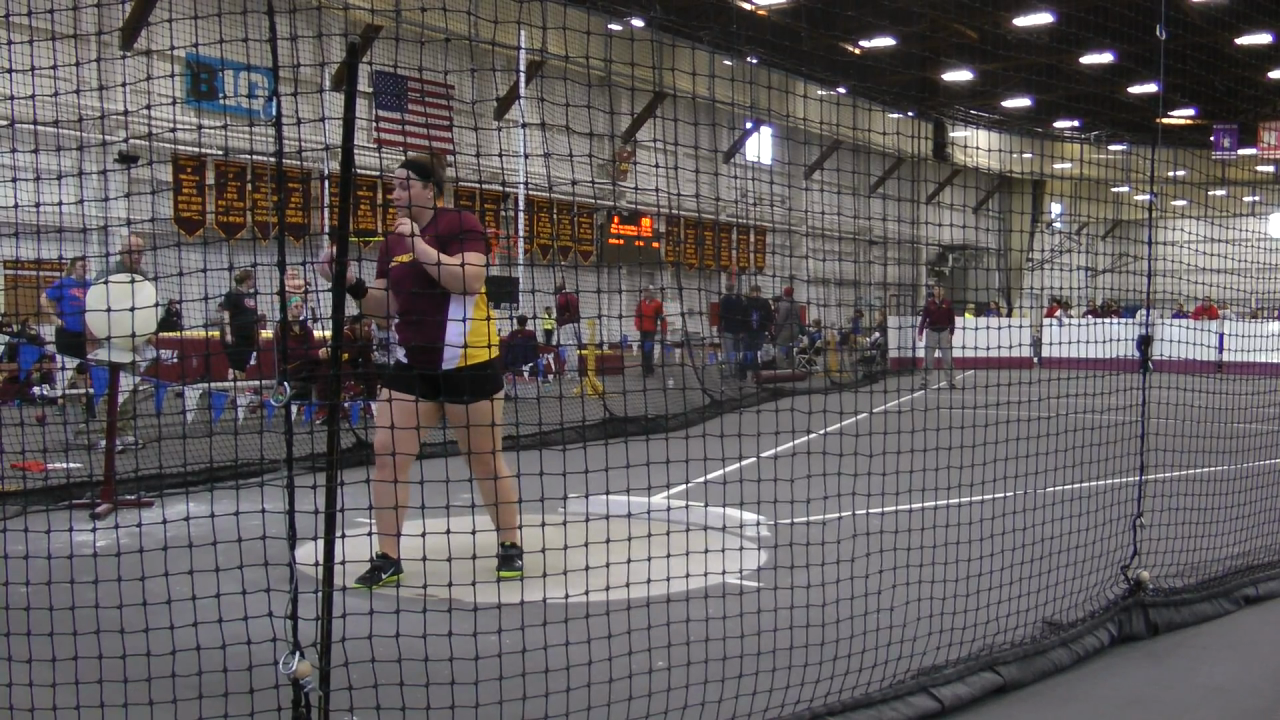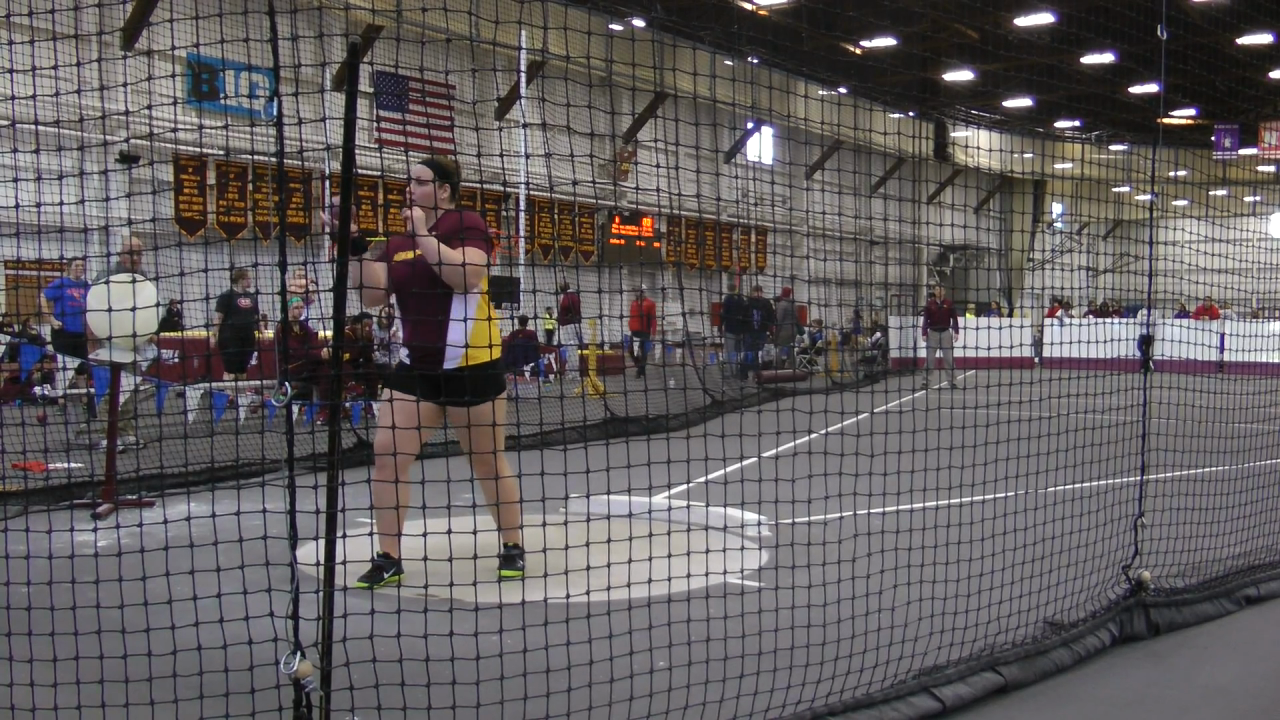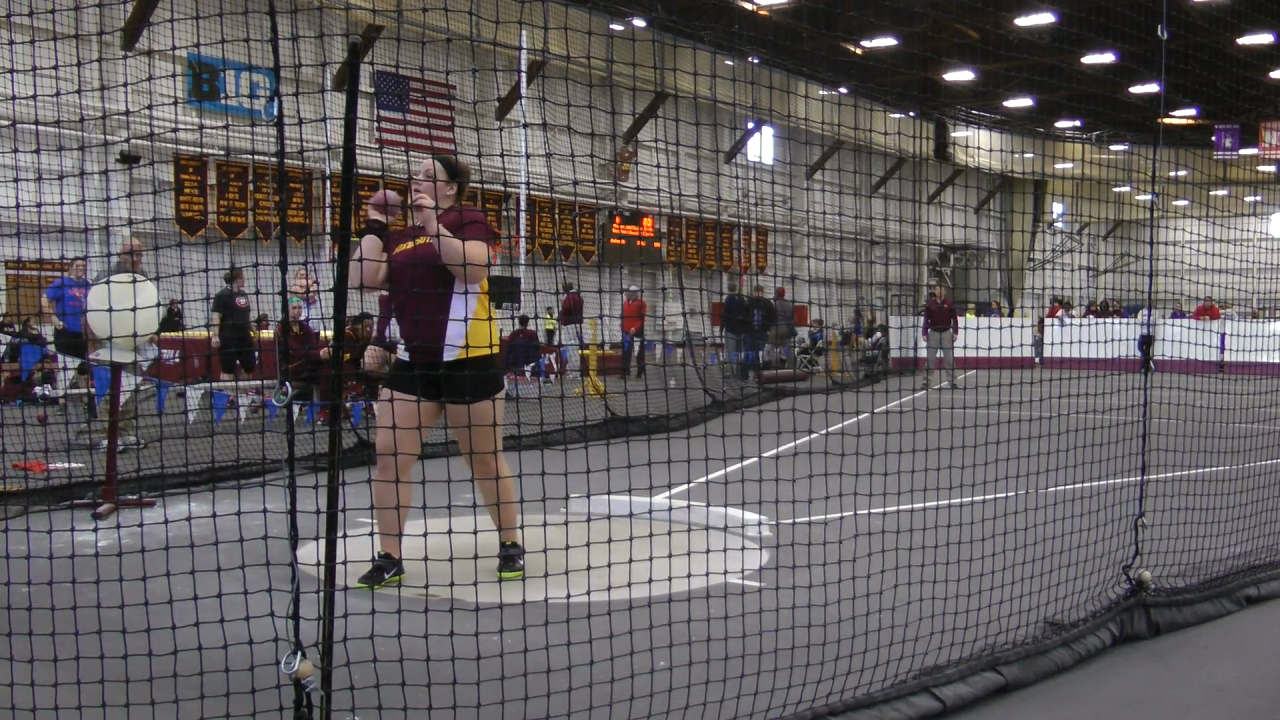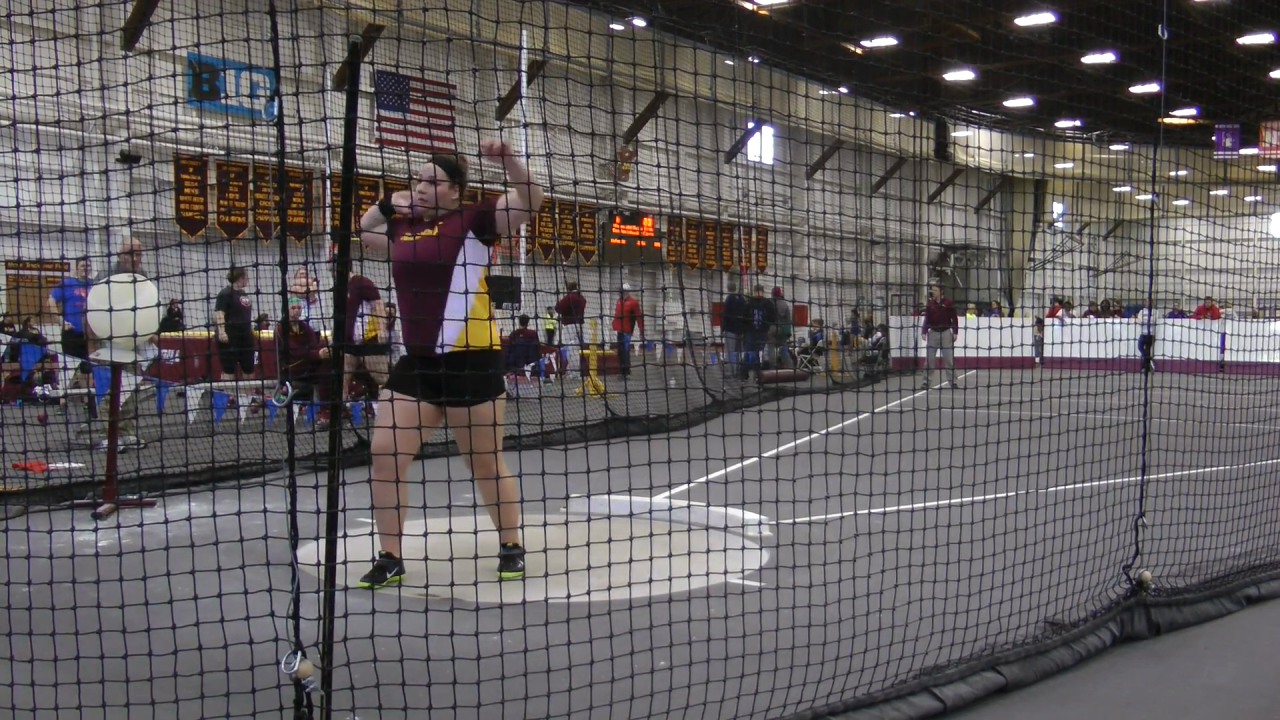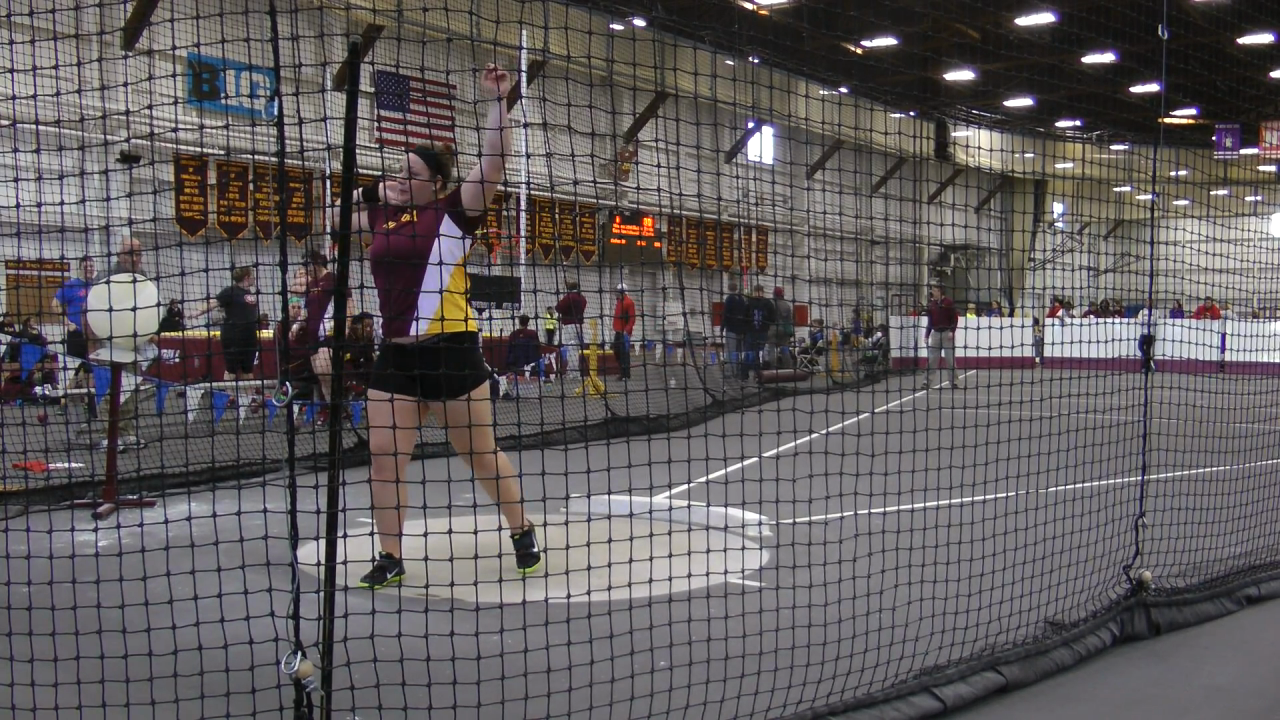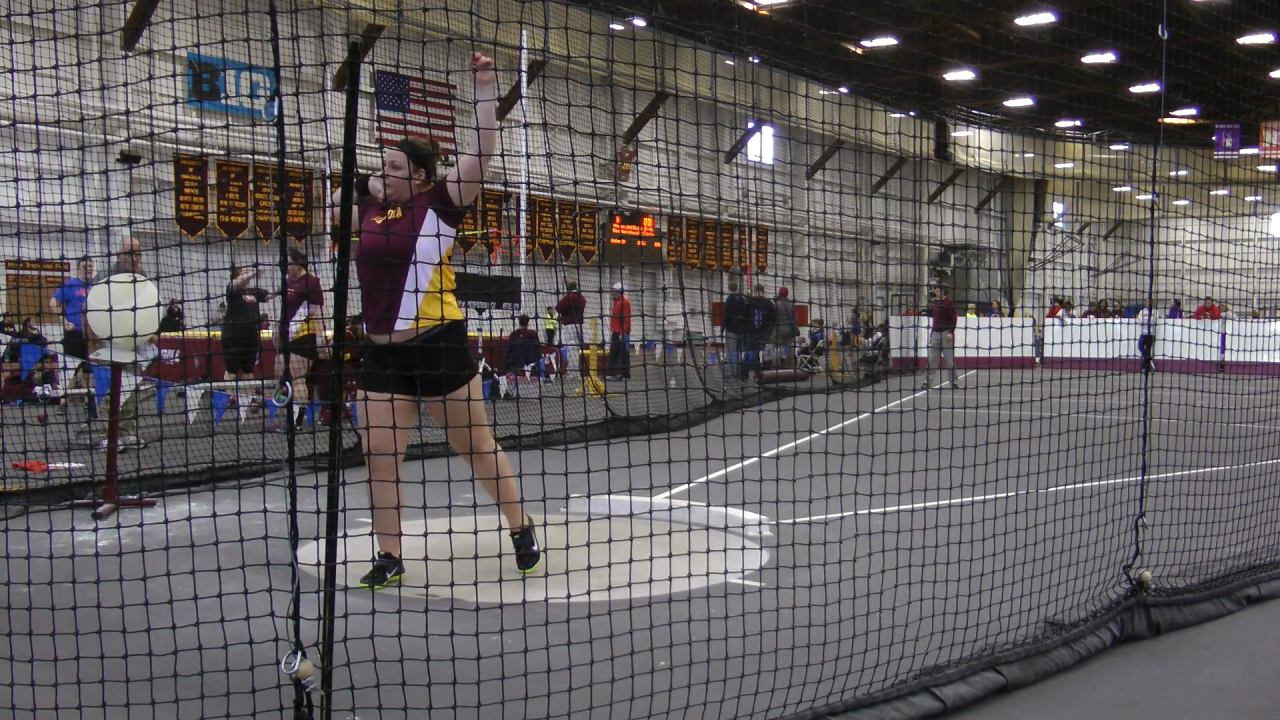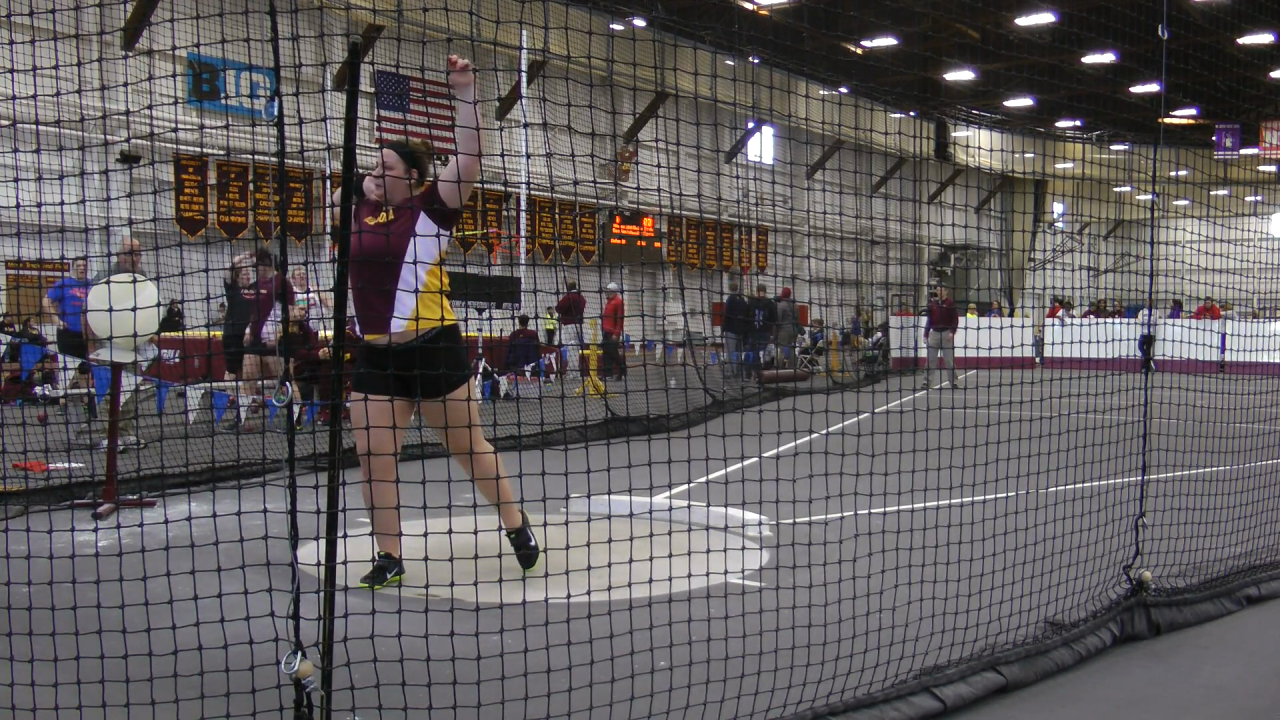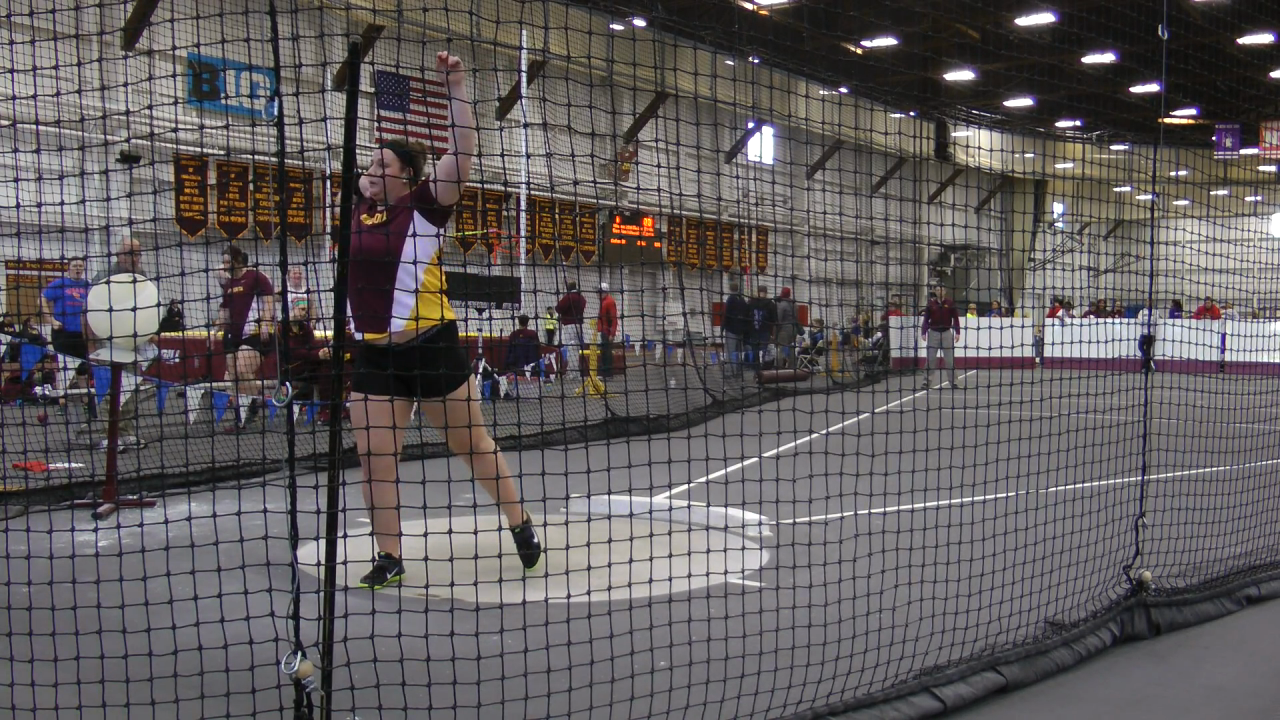
dt=0.4s
person 1, frame 1
left shoulder: (461, 224)
right shoulder: (392, 242)
left elbow: (470, 280)
right elbow: (387, 306)
left wrist: (419, 246)
right wrist: (352, 286)
left hip: (467, 363)
right hip: (411, 364)
left knee: (486, 459)
right knee: (386, 453)
left ankle: (510, 545)
right ankle: (387, 558)
person 1, frame 2
left shoulder: (466, 223)
right shoulder: (398, 241)
left elbow: (466, 276)
right elbow: (372, 294)
left wrist: (425, 234)
right wrist: (354, 244)
left hip: (470, 363)
right hip: (415, 365)
left knee: (488, 460)
right knee: (387, 454)
left ankle: (512, 547)
right ankle: (389, 558)
person 1, frame 3
left shoulder: (469, 220)
right shoulder: (399, 236)
left elbow: (471, 268)
right elbow: (363, 280)
left wrist: (432, 223)
right wrist: (375, 226)
left hip: (468, 360)
right hip: (412, 362)
left knee: (485, 458)
right knee: (388, 456)
left ankle: (511, 545)
right ankle: (389, 558)
person 1, frame 4
left shoulder: (473, 218)
right shoulder: (404, 227)
left elbow: (531, 201)
right elbow: (362, 231)
left wrist: (509, 160)
right wrist: (391, 204)
left hip: (469, 361)
right hip: (415, 363)
left knee: (486, 462)
right knee: (386, 455)
left ankle: (512, 546)
right ankle: (389, 558)
person 1, frame 5
left shoulder: (455, 210)
right shoulder: (385, 215)
left elbow: (493, 163)
right elbow: (348, 210)
left wrist: (497, 101)
right wrist: (375, 191)
left hip: (450, 351)
right hip: (395, 356)
left knee: (481, 455)
right knee: (384, 458)
left ankle: (522, 531)
right ankle: (390, 558)
person 1, frame 6
left shoulder: (439, 203)
right shoulder: (373, 207)
left elbow: (481, 155)
right elbow: (337, 205)
left wrist: (484, 88)
right wrist: (368, 185)
left hip: (439, 346)
right hip: (383, 355)
left knee: (477, 447)
right knee: (379, 459)
left ankle: (522, 529)
right ankle: (389, 558)
person 1, frame 7
left shoulder: (431, 205)
right shoulder: (365, 209)
left elbow: (470, 157)
left wrist: (464, 92)
right wrist: (358, 189)
left hip: (433, 348)
right hip: (375, 356)
left knee: (471, 449)
right knee: (374, 462)
left ankle: (517, 525)
right ankle: (389, 557)
person 1, frame 8
left shoulder: (427, 204)
right shoulder: (362, 208)
left elbow: (463, 151)
left wrist: (456, 88)
right wrist: (357, 187)
left hip: (432, 348)
right hip: (374, 356)
left knee: (473, 447)
right knee: (374, 460)
left ankle: (520, 525)
right ankle: (389, 557)
